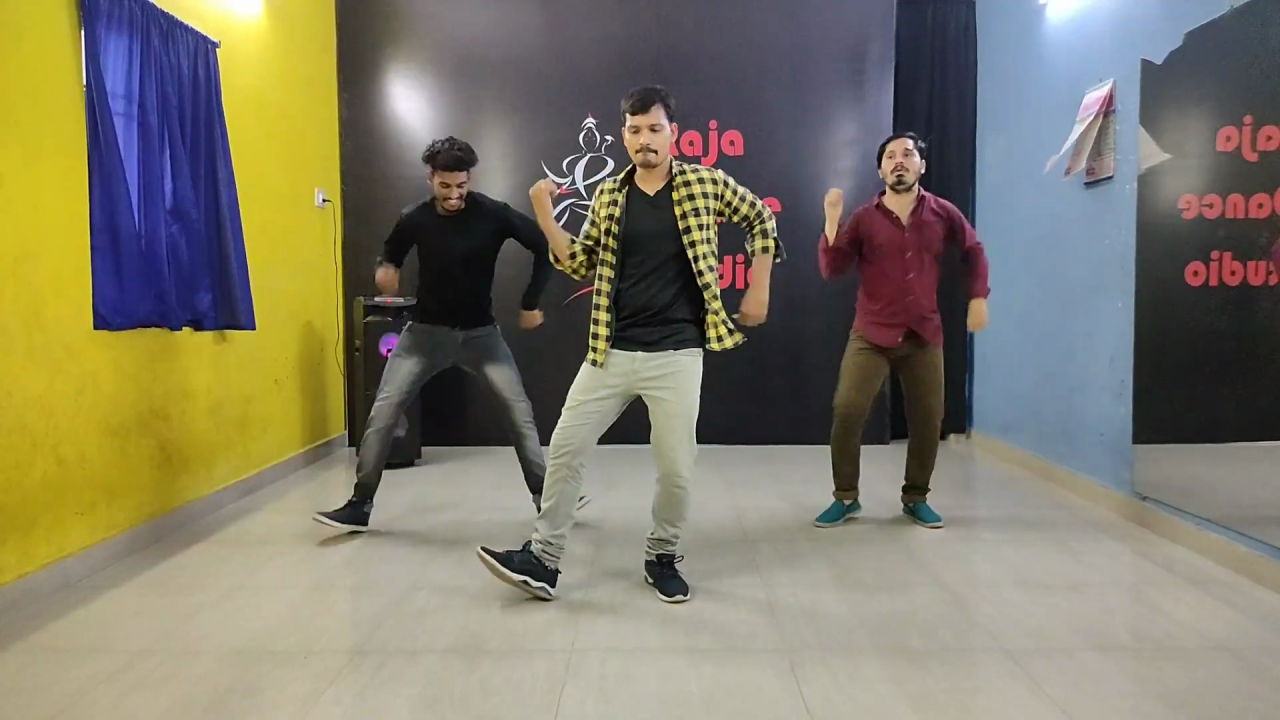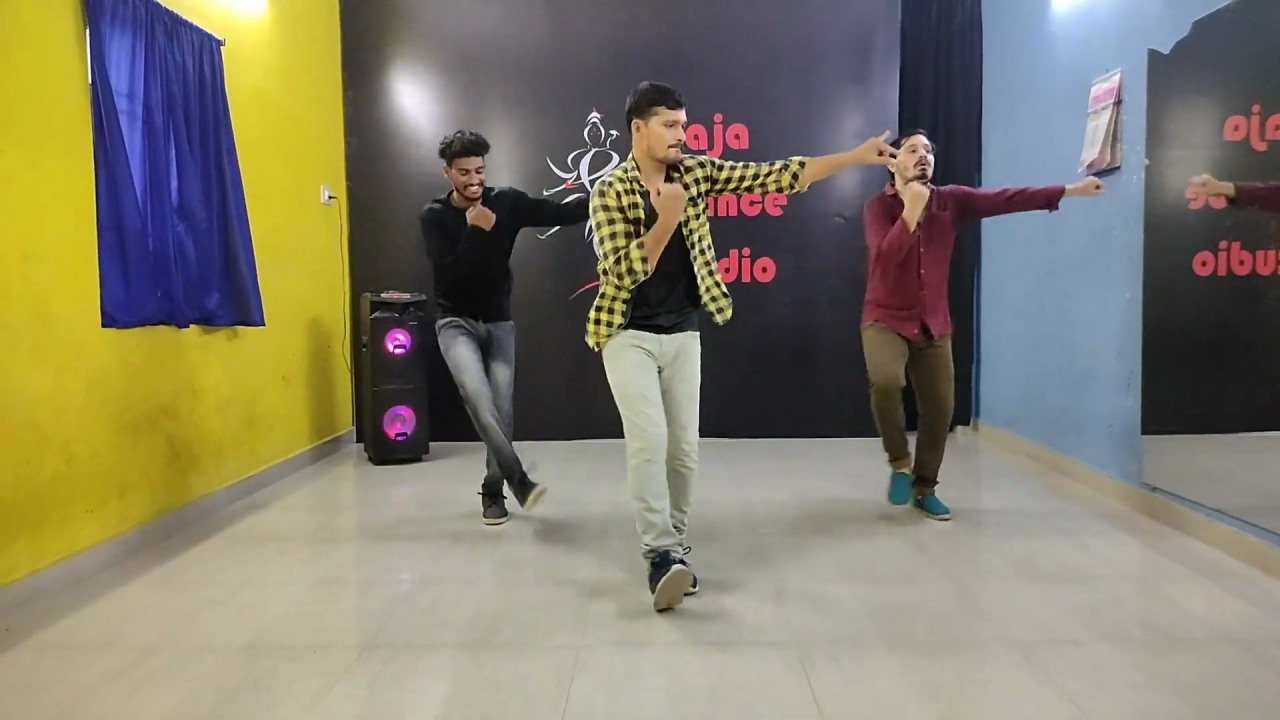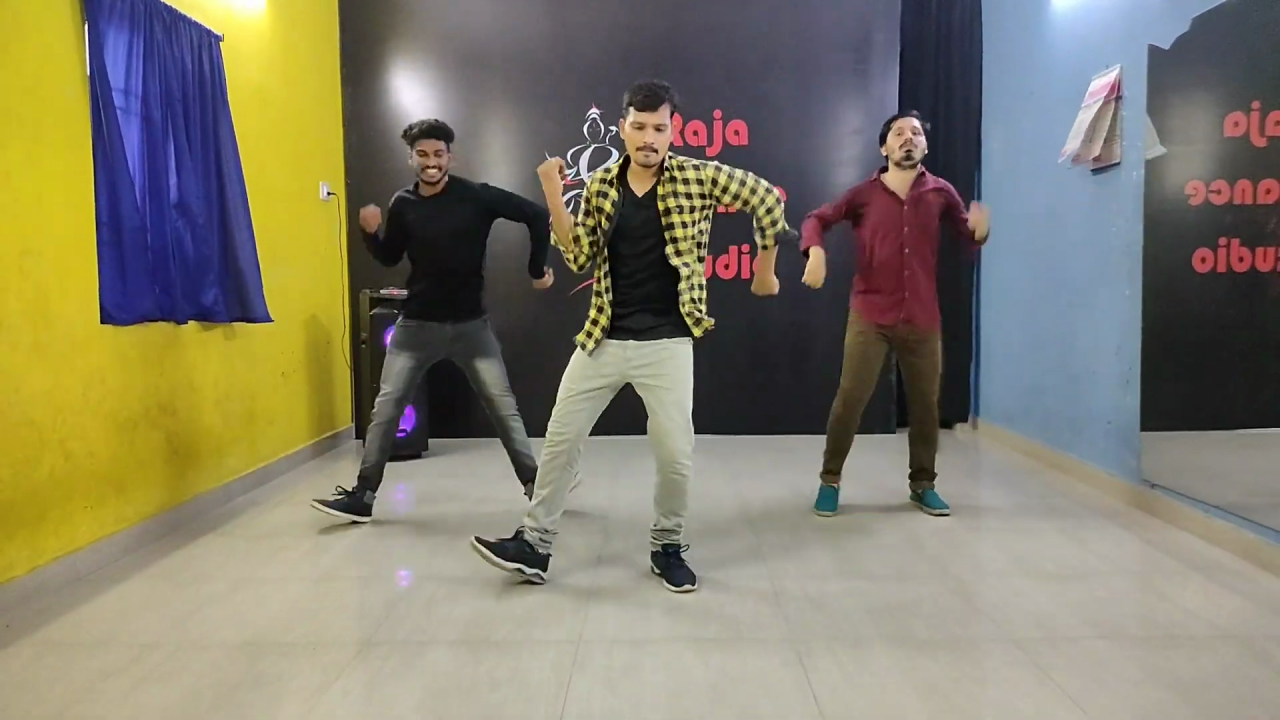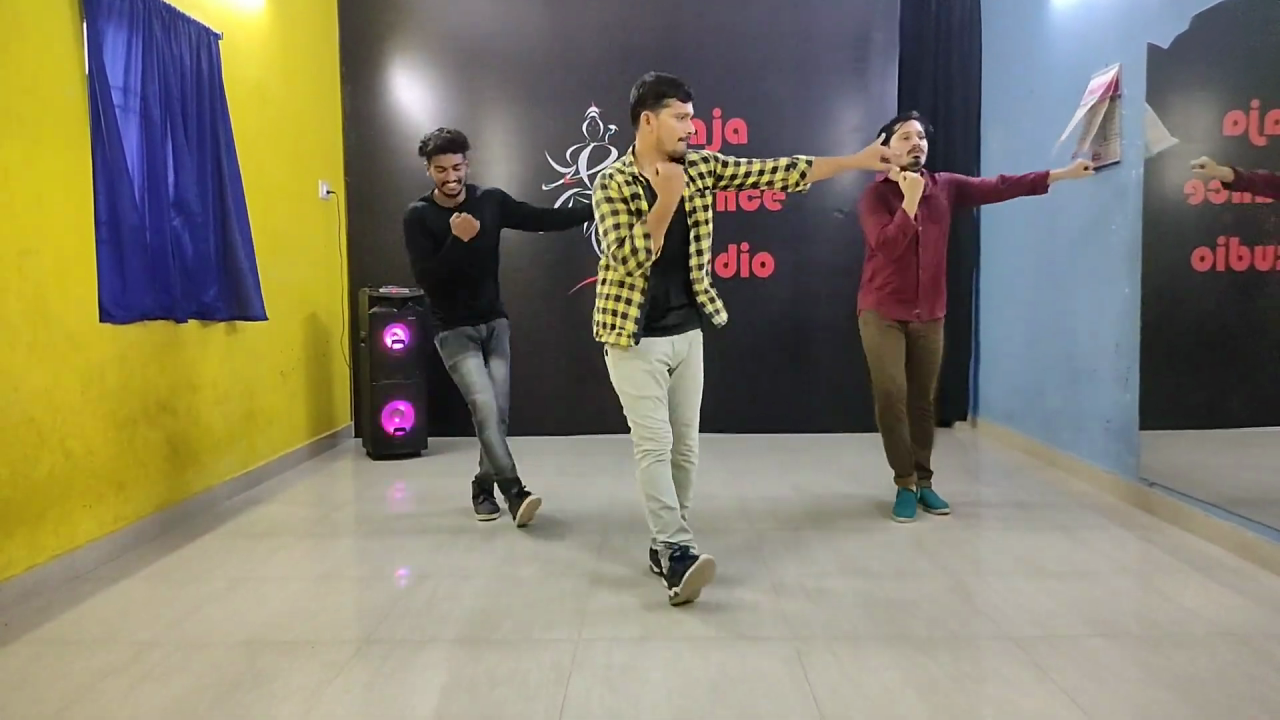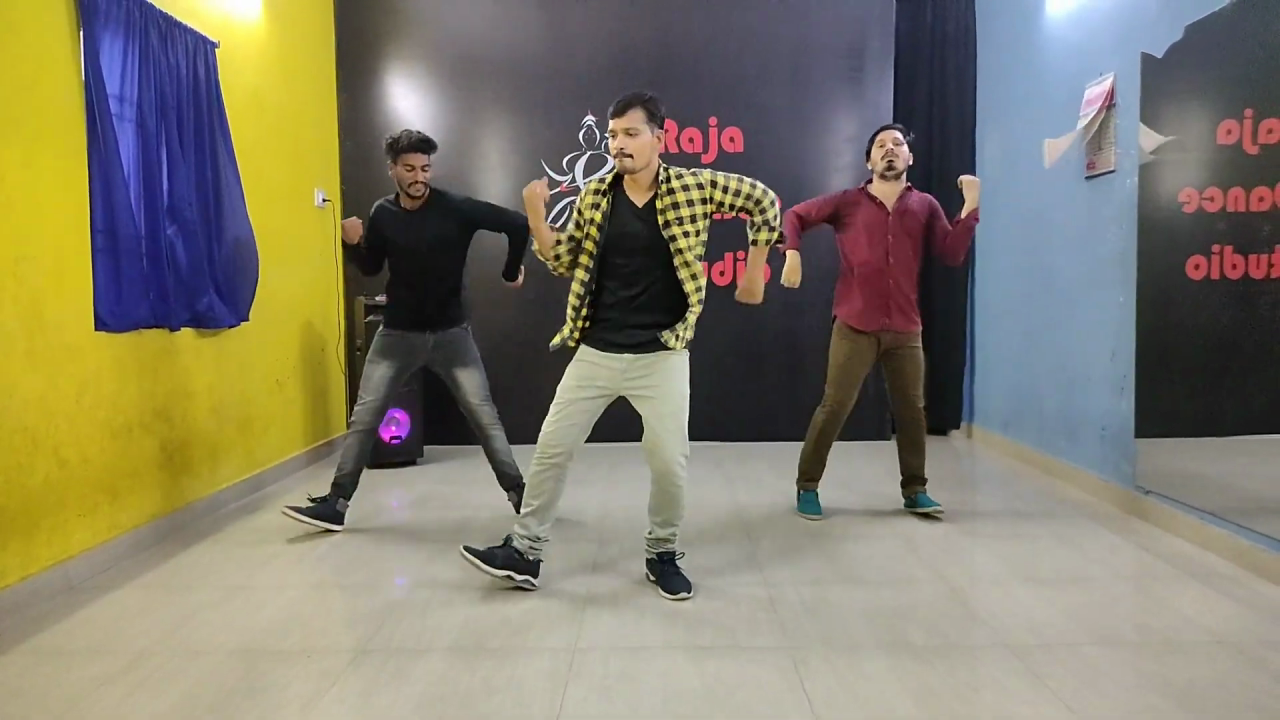
dt=1s
person 1, frame 1
left shoulder: (707, 185)
right shoulder: (607, 195)
left elbow: (762, 224)
right elbow: (578, 265)
left wrist: (759, 288)
right wrist: (546, 218)
left hip: (677, 355)
right hip: (613, 352)
left knee: (676, 468)
right knee: (567, 448)
left ankle: (661, 557)
right ankle: (544, 562)
person 1, frame 2
left shoulder: (694, 171)
right shoulder: (611, 189)
left elbow: (773, 176)
right elbow: (628, 270)
left wrist: (856, 156)
right wrist: (667, 221)
left hip: (682, 334)
right hip: (628, 333)
left knee: (684, 448)
right knee: (649, 437)
left ankle: (671, 545)
right ankle: (661, 557)
person 1, frame 3
left shoulder: (698, 177)
right shoulder: (599, 185)
left elbow: (766, 198)
right elbow: (574, 253)
left wrist: (766, 267)
right wrist: (554, 200)
left hip: (668, 345)
right hip: (604, 341)
left knee: (675, 454)
right knee: (560, 436)
left ankle: (666, 546)
right ankle: (534, 543)
person 1, frame 4
left shoulder: (699, 166)
right shoulder: (613, 183)
left elbow: (777, 172)
right elbow: (629, 263)
left wrist: (857, 160)
right wrist: (667, 200)
left hip: (686, 331)
right hip: (632, 334)
left knee: (684, 445)
right knee: (656, 442)
left ankle: (667, 544)
right ankle: (677, 552)
person 1, frame 5
left shoulder: (693, 187)
right shoulder: (594, 196)
left elbow: (762, 199)
right elbow: (563, 266)
left wrist: (754, 270)
right wrist: (539, 222)
left hip: (660, 357)
right hip: (596, 354)
left knee: (670, 462)
right knee: (554, 449)
left ankle: (662, 554)
right ankle: (522, 552)
person 2, frame 1
left shoulder: (943, 213)
right shoulder: (863, 218)
left elbow: (973, 253)
right elbow: (830, 269)
left wrist: (978, 299)
right wrist: (832, 223)
left hip: (924, 336)
right hip: (872, 334)
left knee: (927, 420)
right knee: (847, 410)
left ankle: (915, 497)
right ankle: (846, 497)
person 2, frame 2
left shoulder: (952, 200)
right shoulder: (879, 207)
left elbow: (1008, 199)
right elbow: (885, 256)
left wrist: (1071, 189)
right wrist: (911, 213)
left hip: (933, 326)
right hip: (884, 322)
left knee: (939, 410)
right knee: (885, 382)
left ankle: (925, 484)
right ankle: (899, 464)
person 2, frame 3
left shoulder: (941, 192)
right shoulder: (864, 194)
left elbow: (968, 239)
right elbow: (815, 221)
left wrist: (980, 227)
right wrist: (815, 253)
left hip: (922, 320)
right hip: (871, 316)
left knee: (926, 404)
right knee: (851, 397)
left ankle: (922, 484)
right ankle: (830, 481)
person 2, frame 4
left shoulder: (945, 187)
right shoulder: (875, 195)
left elbow: (1000, 187)
right elbow: (889, 245)
left wrist: (1061, 173)
right wrist: (909, 202)
left hip: (927, 313)
right hip: (881, 312)
left knee: (923, 399)
right knee: (891, 391)
left ankle: (921, 480)
right ankle: (904, 483)
person 2, frame 5
left shoulder: (925, 206)
right shoulder: (848, 201)
left elbow: (953, 253)
right elbow: (795, 215)
left wrist: (970, 209)
right wrist: (791, 254)
left hip: (904, 328)
right hip: (854, 326)
left knee: (911, 409)
right knee: (835, 405)
left ankle: (914, 489)
right ankle: (807, 485)
person 3, frame 1
left shoulder: (493, 214)
right shoulder: (414, 218)
left elbow: (542, 244)
right elbow: (392, 251)
left wrist: (531, 301)
right wrist: (384, 269)
left hip: (480, 332)
right hip: (427, 331)
left knee: (520, 411)
right knee: (383, 413)
left ankle: (545, 495)
right ankle: (360, 504)
person 3, frame 2
left shoulder: (507, 202)
right shoulder: (434, 216)
left elbow: (561, 215)
right elbow: (445, 276)
right wrist: (475, 232)
left hip: (499, 322)
right hip: (456, 321)
left knee: (501, 407)
right knee: (477, 393)
left ankle: (492, 489)
right ankle: (518, 479)
person 3, frame 3
left shoulder: (478, 197)
right shoulder: (403, 205)
left elbow: (537, 216)
right elbow: (390, 257)
left wrist: (540, 266)
right wrist: (372, 232)
left hip: (470, 324)
right hip: (417, 324)
left knee: (503, 403)
right knee: (388, 404)
left ankle: (532, 478)
right ankle: (361, 494)
person 3, frame 4
left shoulder: (490, 201)
right shoulder: (418, 216)
left elbow: (543, 220)
right elbow: (427, 280)
right wrist: (457, 240)
left hip: (493, 321)
right hip: (453, 327)
left knee: (497, 408)
right knee: (483, 402)
left ankle: (485, 486)
right ankle: (512, 489)
person 3, frame 5
left shoulder: (457, 207)
right shoulder: (381, 216)
left elbow: (516, 224)
right elbow: (370, 268)
left wrist: (514, 271)
right wrist: (354, 244)
left hip: (450, 332)
right hip: (397, 333)
left knee: (484, 415)
right knee: (365, 416)
left ankle: (518, 491)
right ankle: (334, 505)
